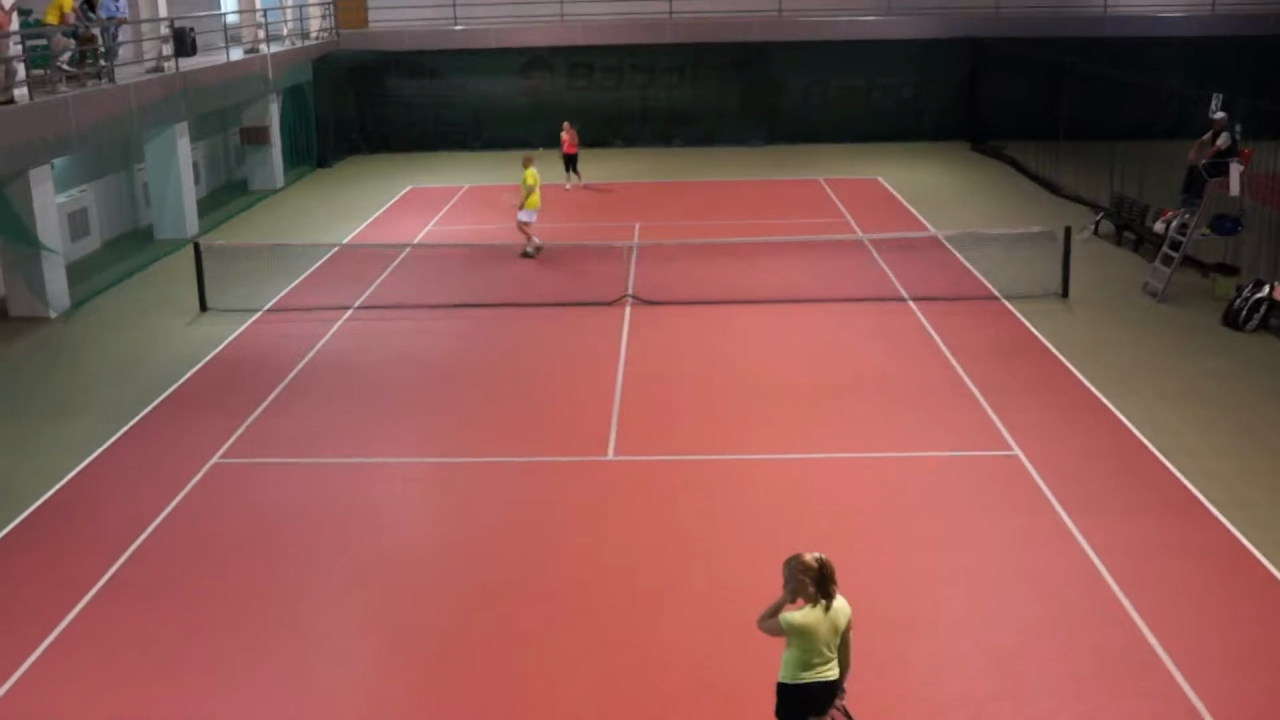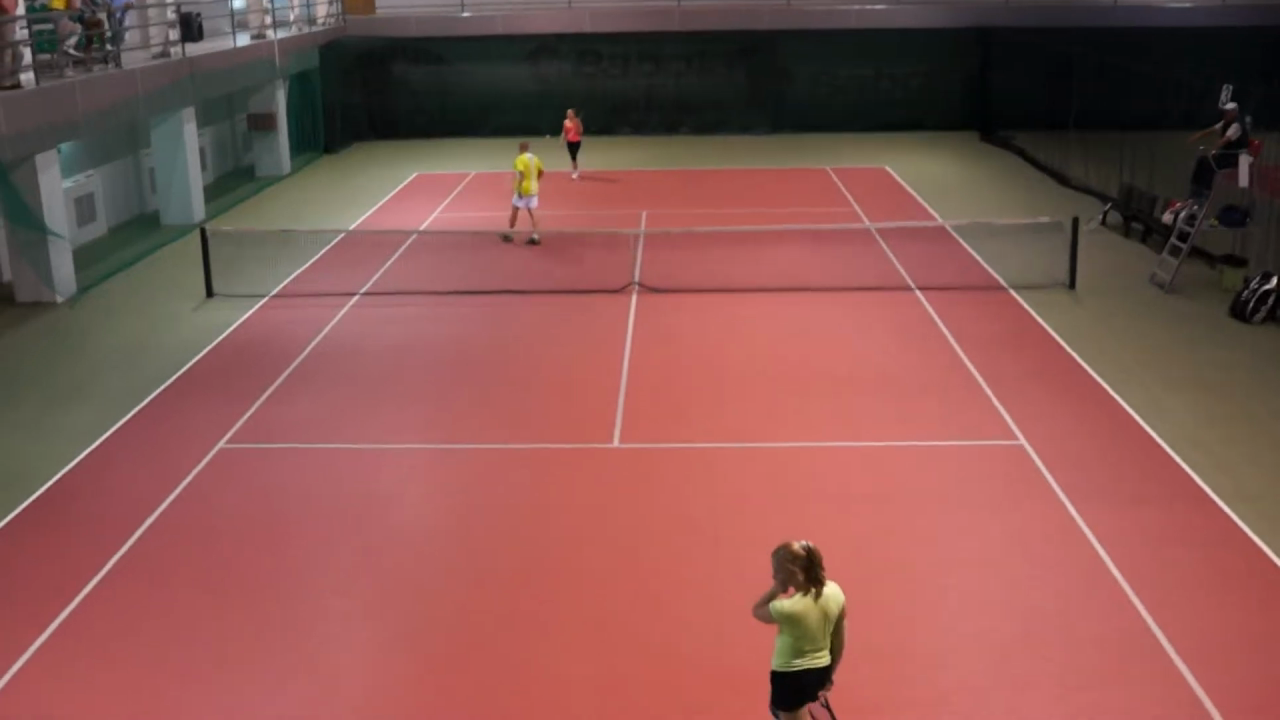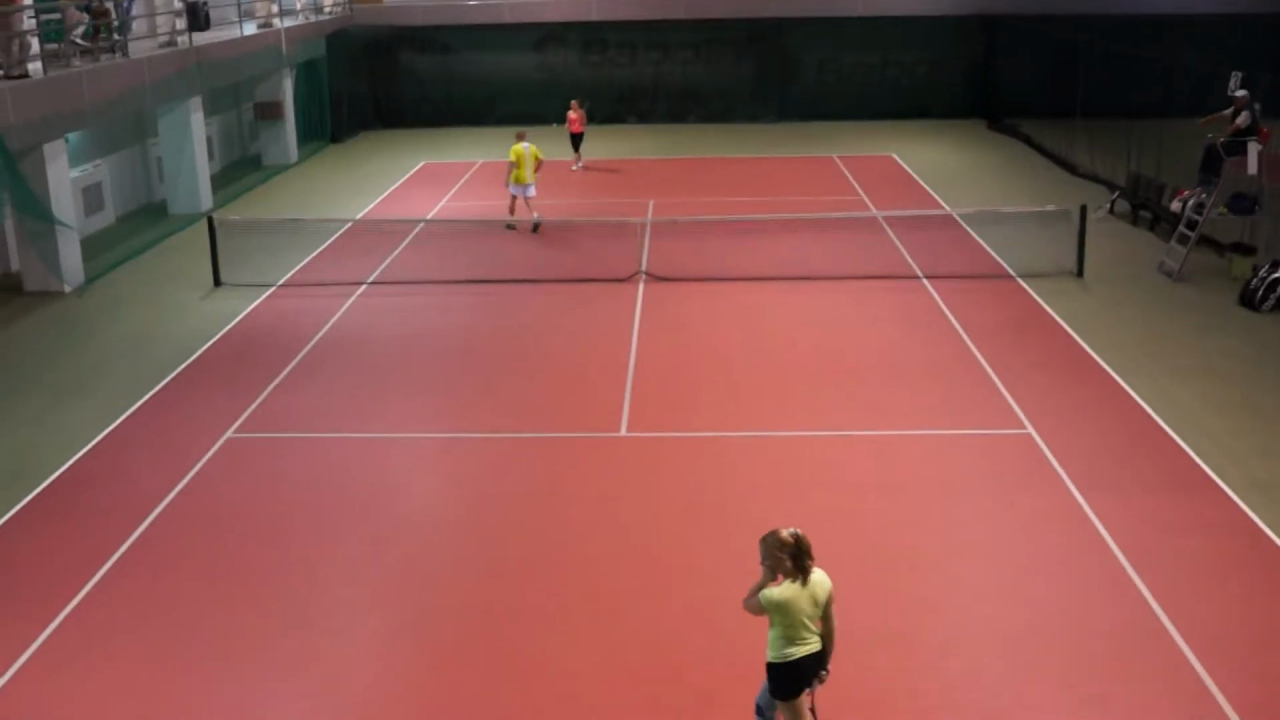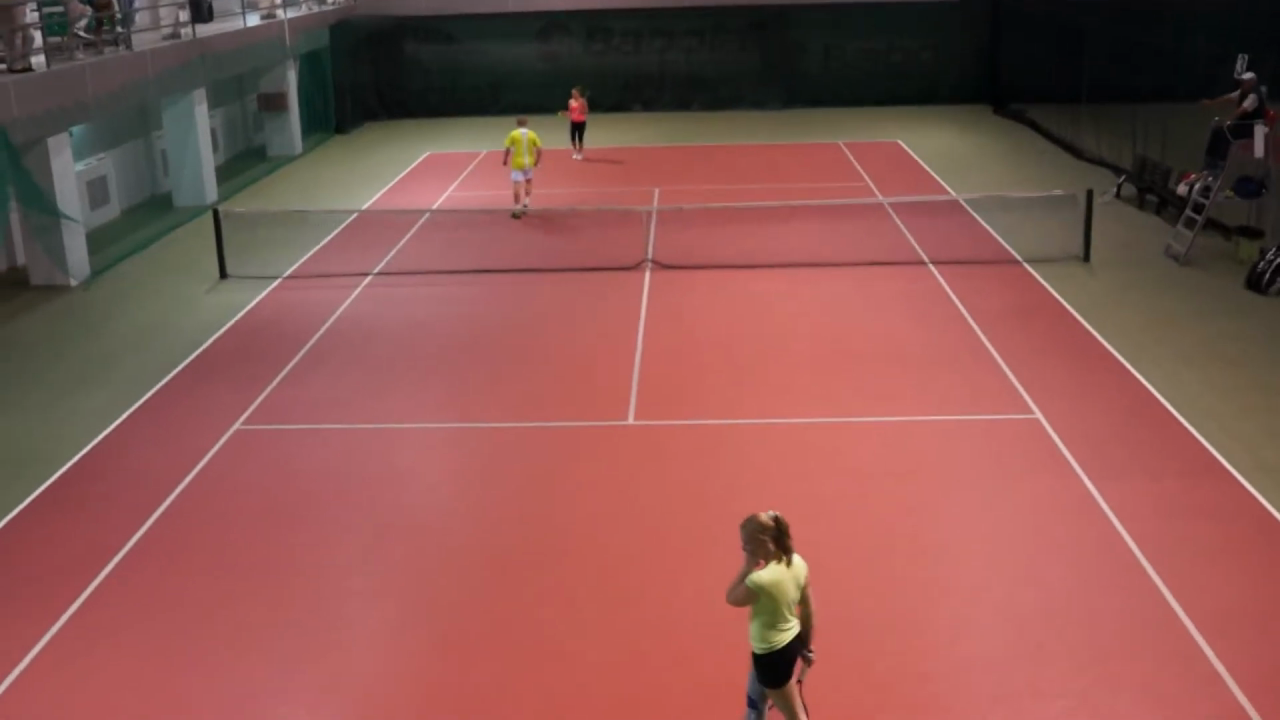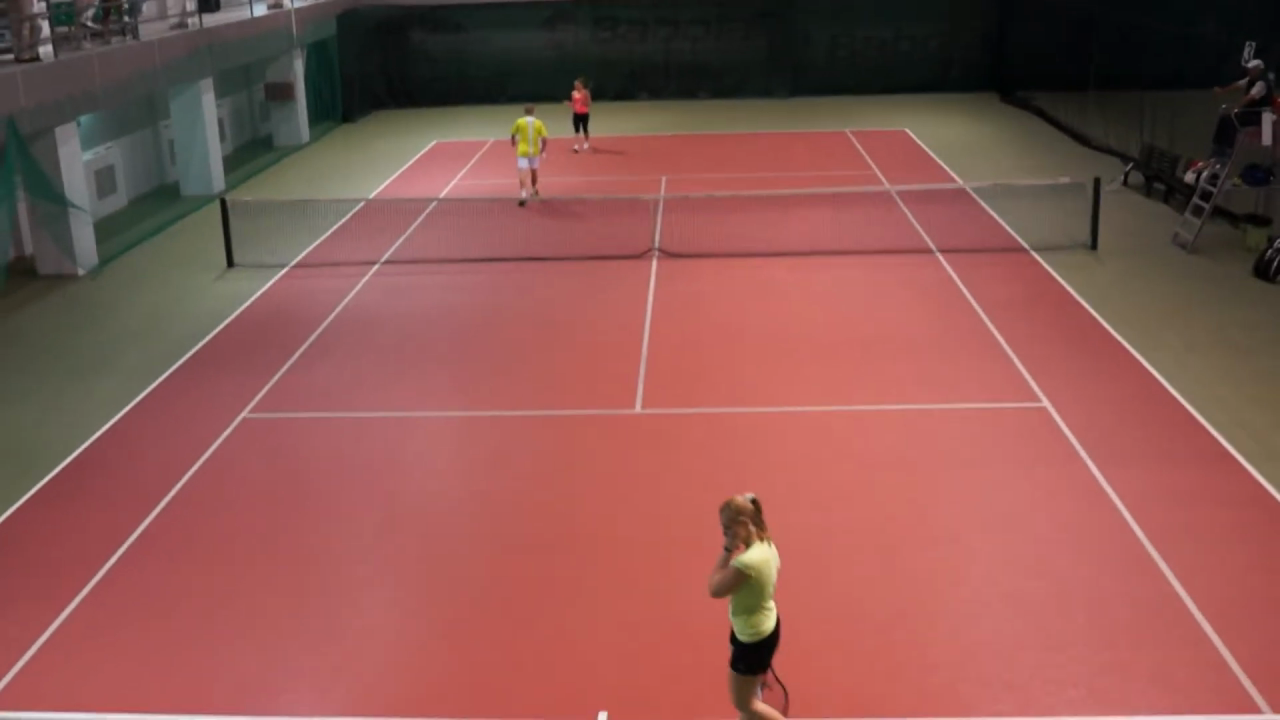
dt=0.2s
person 1, frame 1
left shoulder: (795, 620)
right shoulder: (841, 605)
left elbow: (761, 623)
right elbow: (845, 652)
left wrist: (784, 599)
right wrist: (840, 684)
left hip: (796, 690)
right hip: (828, 685)
person 1, frame 2
left shoulder: (785, 608)
right shoulder: (834, 592)
left elbow: (757, 611)
right elbow: (839, 641)
left wrist: (776, 589)
right wrist: (830, 674)
left hip: (790, 677)
right hip: (821, 670)
person 1, frame 3
left shoulder: (775, 596)
right shoulder: (821, 578)
left elbow: (747, 603)
right elbow: (829, 628)
left wrist: (766, 579)
right wrist: (824, 664)
left hip: (786, 666)
right hip: (813, 657)
person 1, frame 4
left shoulder: (761, 580)
right shoulder: (796, 562)
left elbow: (731, 598)
right elbow: (807, 610)
left wrist: (748, 566)
right wrist: (807, 647)
left hip: (771, 653)
right hip: (792, 641)
right knee: (755, 699)
person 1, frame 5
left shoulder: (747, 561)
right shoulder: (766, 546)
left elbow: (715, 590)
left wrist: (727, 551)
left hip: (754, 639)
right hip: (759, 630)
right knee: (749, 690)
